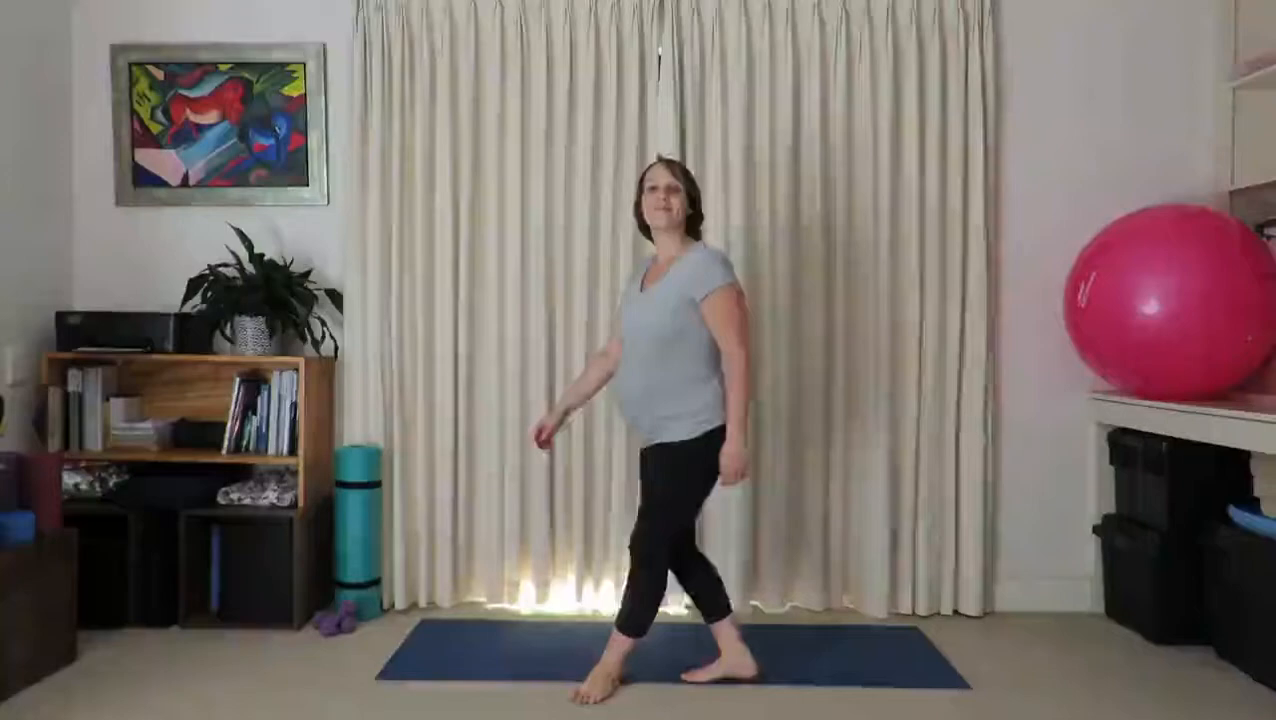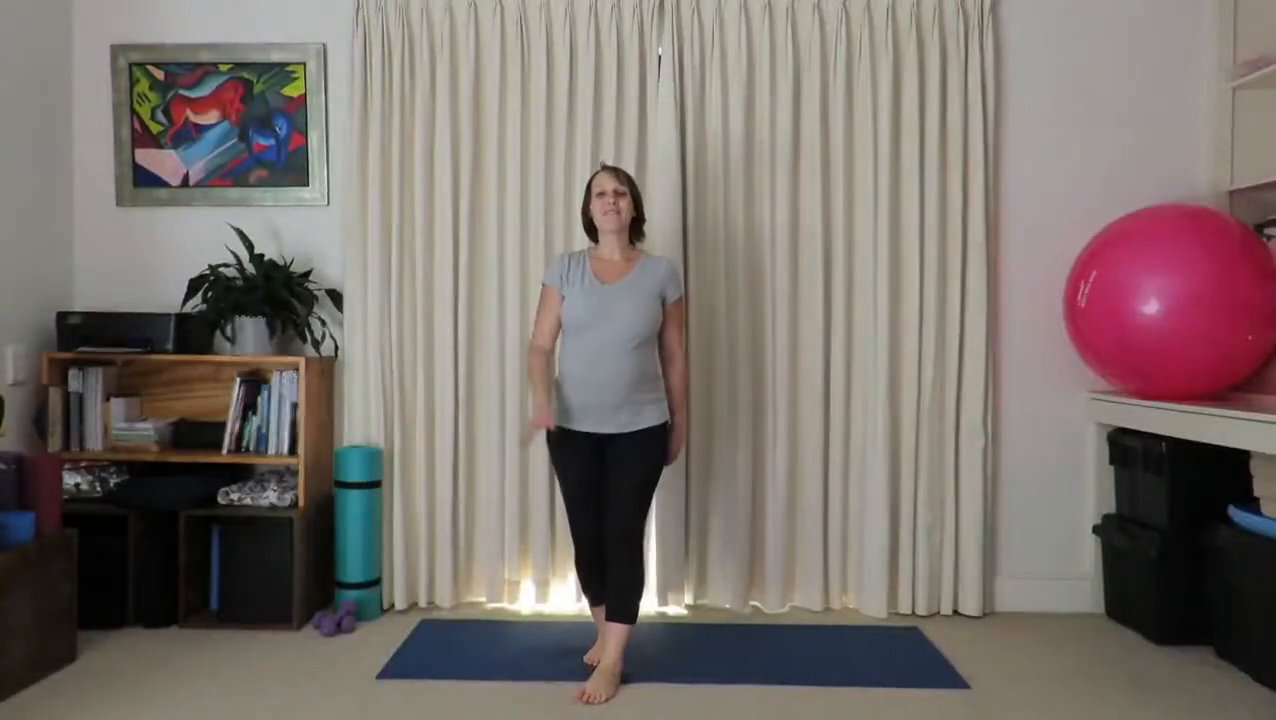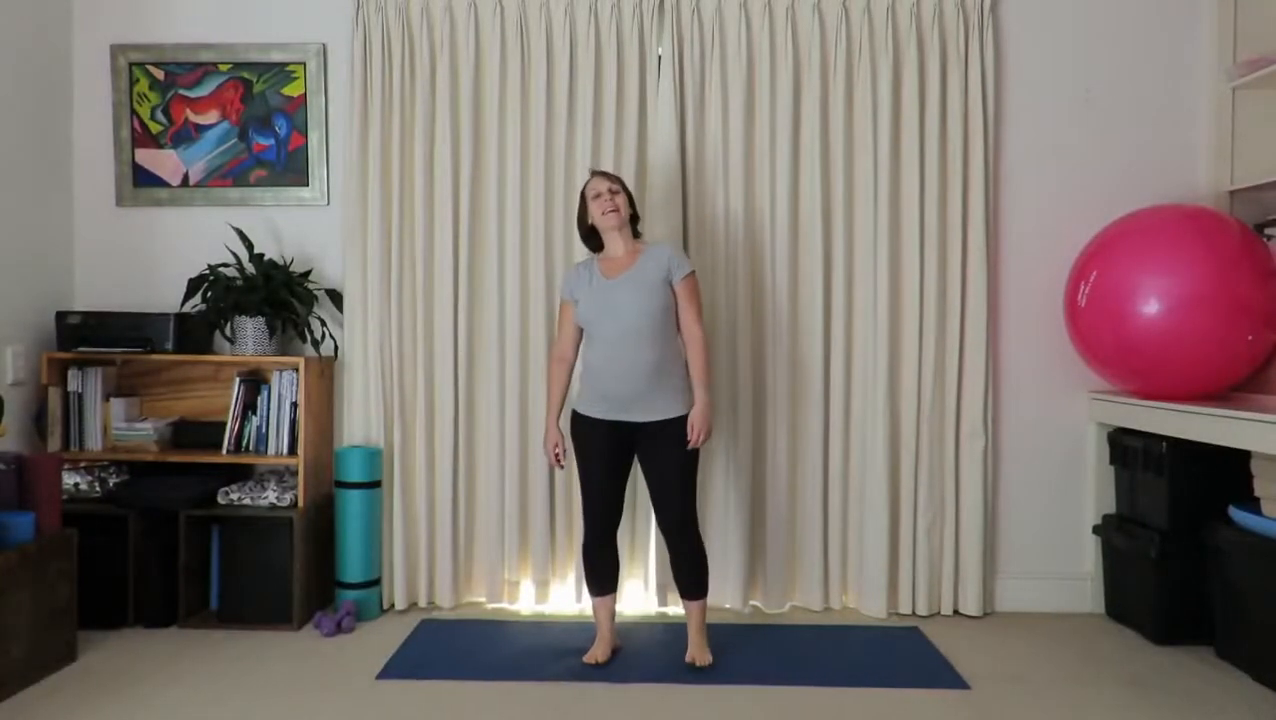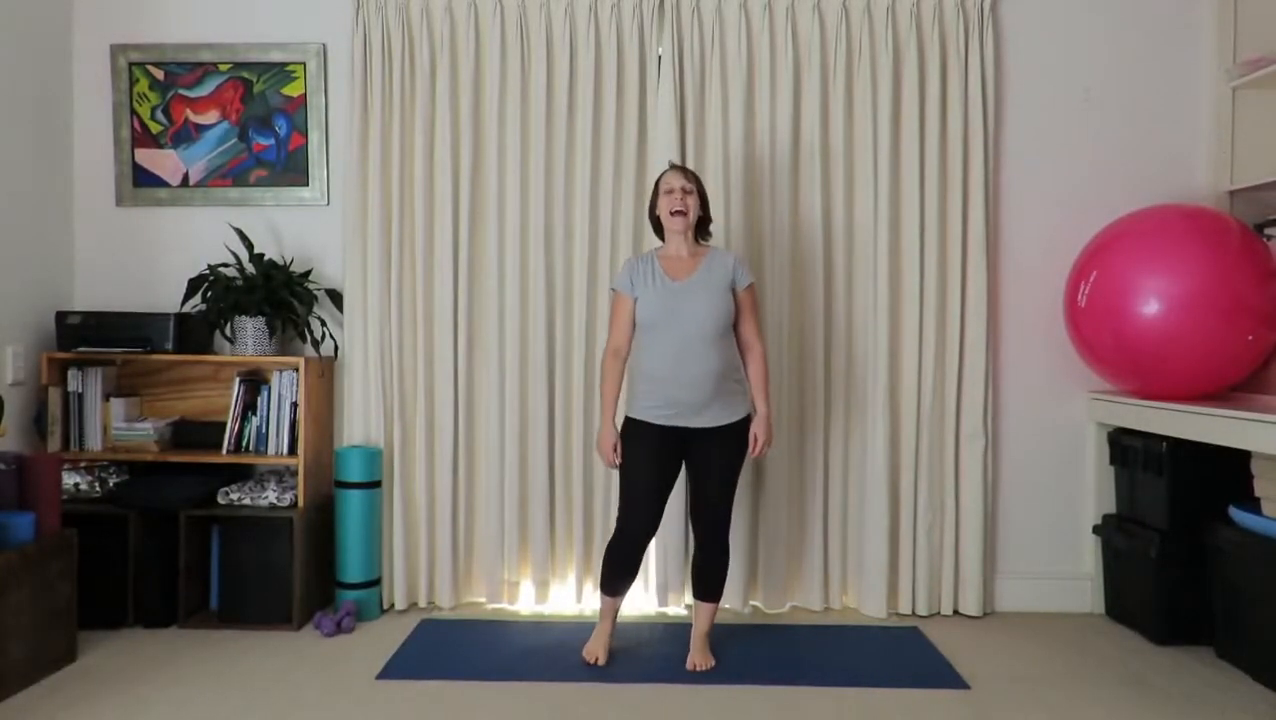
dt=1s
person 1, frame 1
left shoulder: (707, 265)
right shoulder: (641, 273)
left elbow: (736, 354)
right elbow: (611, 355)
left wrist: (735, 435)
right wrist: (560, 410)
left hip: (692, 438)
right hip: (660, 437)
left knee: (650, 545)
right knee: (675, 545)
left ankle: (611, 662)
right ankle: (735, 654)
person 1, frame 2
left shoulder: (661, 273)
right shoulder: (564, 268)
left elbow: (674, 356)
right elbow: (541, 346)
left wrist: (680, 424)
right wrist: (540, 403)
left hip: (639, 428)
right hip: (573, 427)
left knee: (623, 536)
right knee: (586, 536)
left ankle: (612, 661)
right ankle: (604, 630)
person 1, frame 3
left shoulder: (667, 258)
right shoulder: (579, 277)
left elbow: (693, 335)
right elbow: (563, 354)
left wrist: (702, 401)
right wrist: (552, 421)
left hip: (666, 417)
right hip: (596, 420)
left knee: (678, 522)
right knee: (599, 525)
left ankle: (697, 633)
right ankle: (605, 633)
person 1, frame 4
left shoulder: (729, 267)
right shoulder: (635, 271)
left elbow: (751, 344)
right elbow: (617, 351)
left wrist: (761, 410)
right wrist: (607, 421)
left hip: (721, 424)
right hip: (651, 423)
left knee: (712, 530)
right knee: (634, 526)
left ankle: (700, 637)
right ankle: (603, 627)
